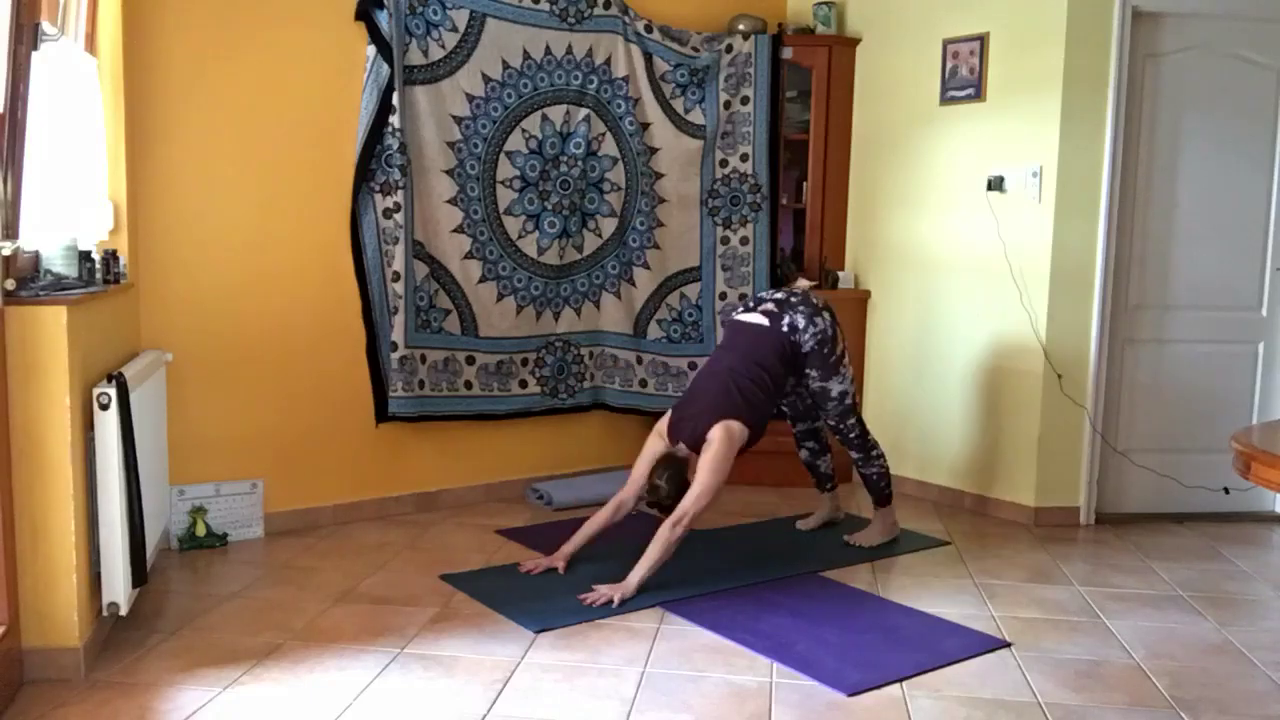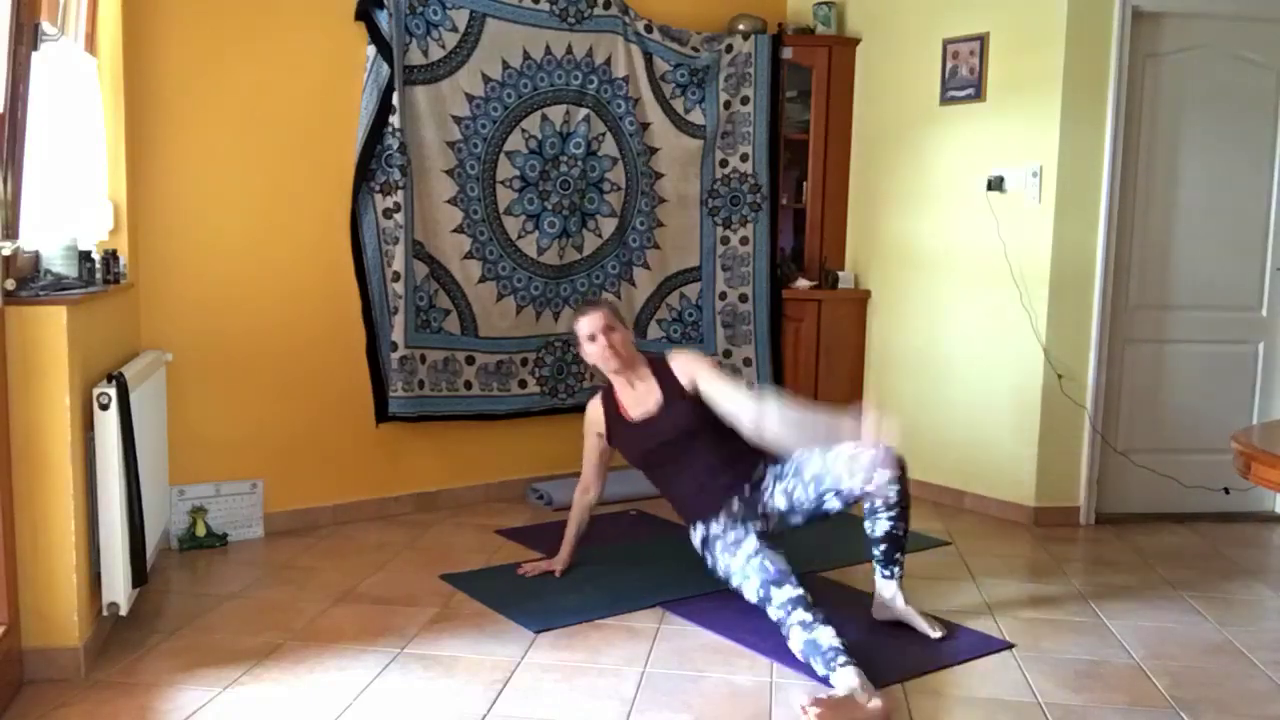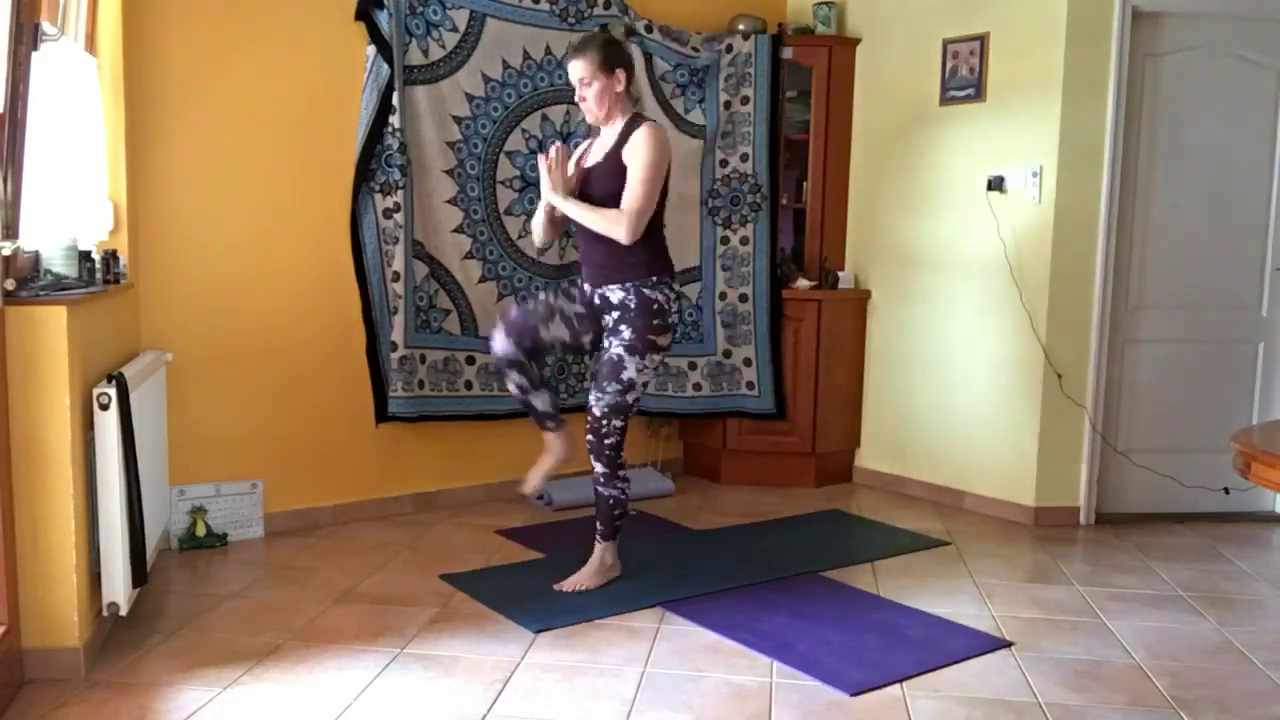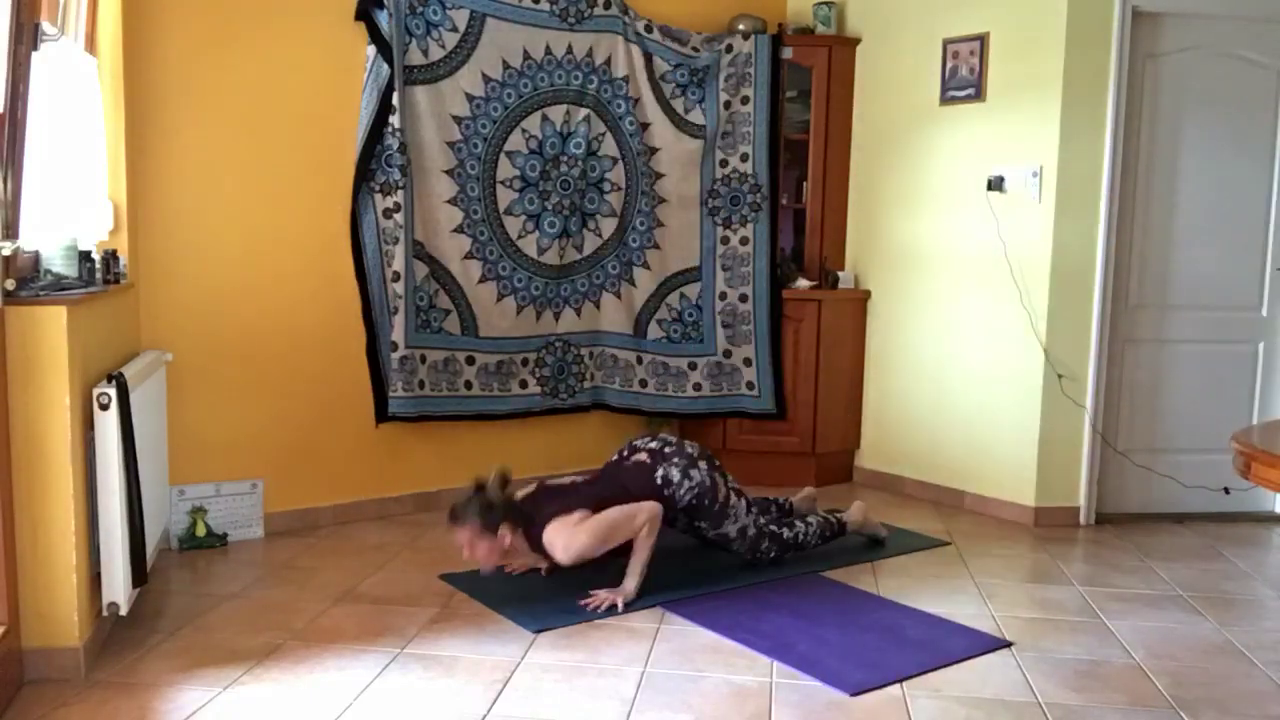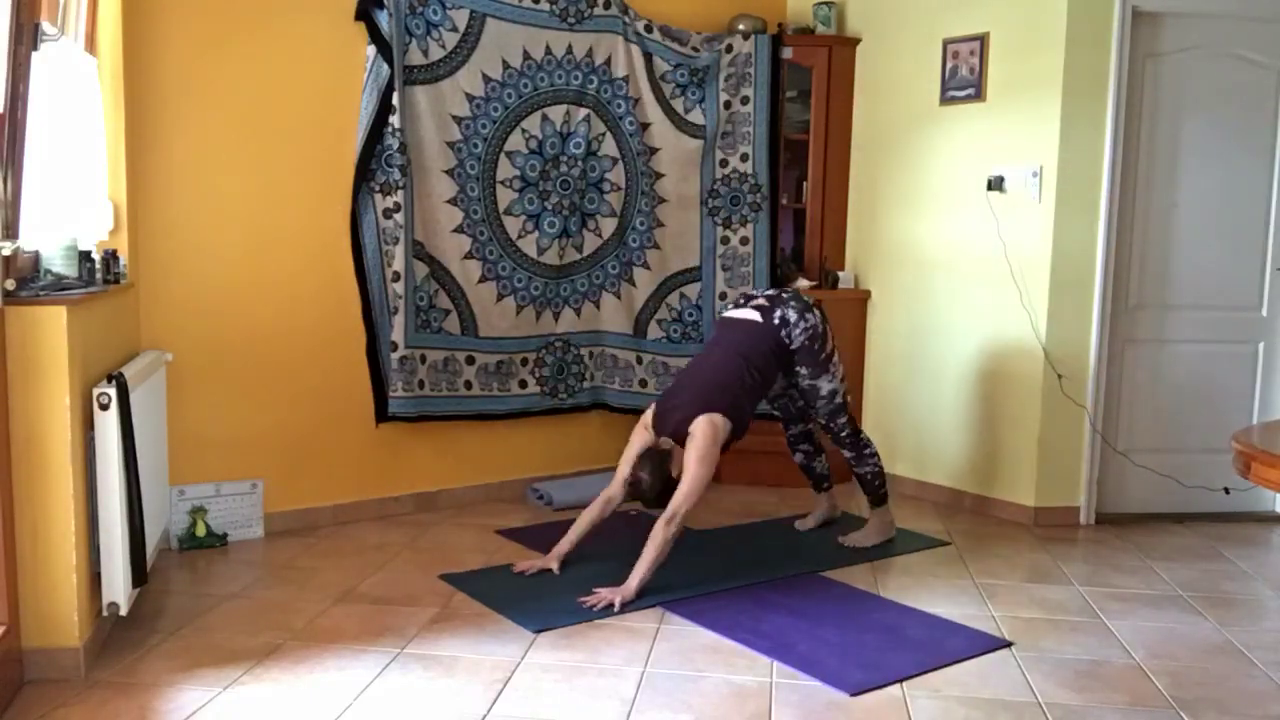
dt=1s
person 1, frame 1
left shoulder: (720, 438)
right shoulder: (669, 429)
left elbow: (679, 523)
right elbow: (623, 500)
left wrist: (629, 585)
right wrist: (564, 552)
left ankle: (884, 516)
right ankle: (828, 502)
person 1, frame 2
left shoulder: (682, 367)
right shoulder: (598, 413)
left elbow: (749, 406)
right elbow: (588, 491)
right wrist: (562, 557)
left hip: (762, 484)
left knee: (884, 469)
right knee: (770, 584)
left ankle: (890, 593)
right ankle: (852, 685)
person 1, frame 3
left shoulder: (646, 137)
right shoulder: (582, 151)
left elbow: (628, 230)
right elbow: (541, 238)
left wrist: (567, 197)
right wrist: (551, 195)
left hip: (641, 300)
right hip: (596, 293)
left knee: (605, 427)
right knee: (508, 339)
left ankle: (606, 556)
right ankle: (555, 435)
person 1, frame 4
right shoulder: (525, 506)
left elbow: (650, 513)
left wrist: (630, 585)
left hip: (679, 474)
right hip: (655, 462)
left knee: (762, 540)
left ankle: (848, 519)
right ankle: (797, 503)
person 1, frame 5
left shoulder: (704, 432)
right shoulder: (653, 425)
left elbow: (674, 518)
right elbow: (612, 494)
left wrist: (631, 587)
right wrist: (556, 553)
left ankle: (881, 516)
right ankle: (826, 497)
